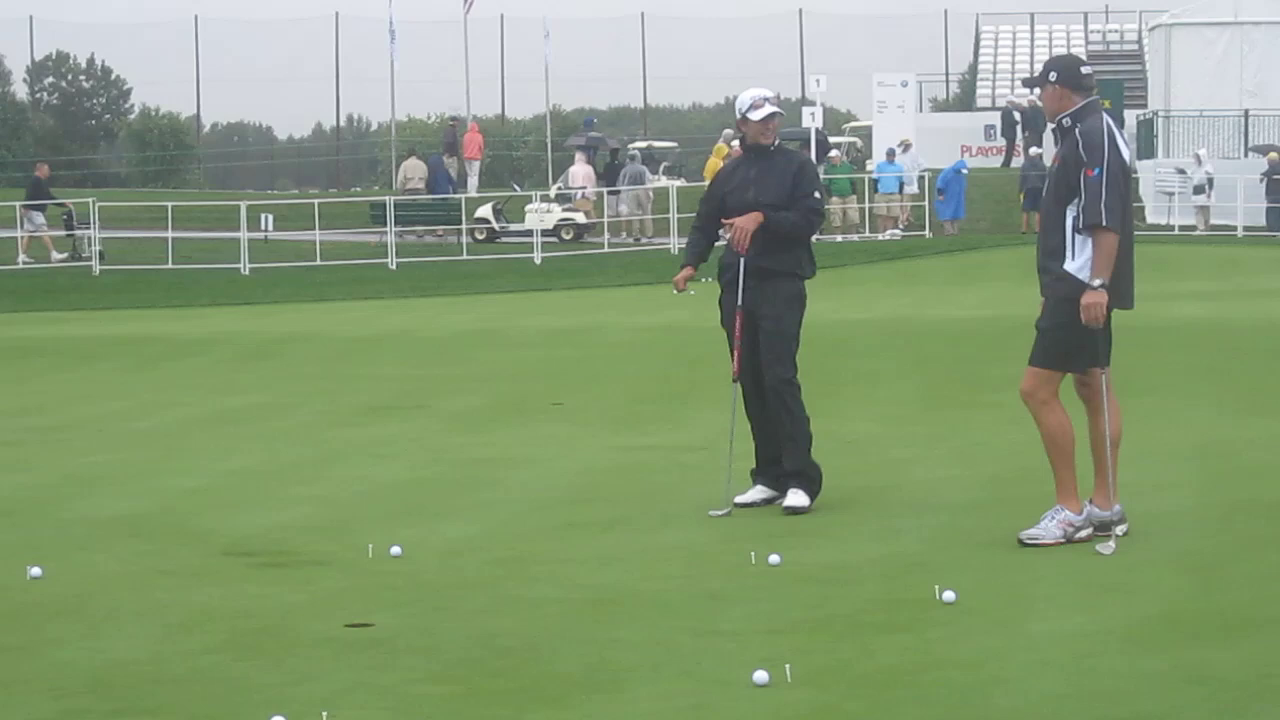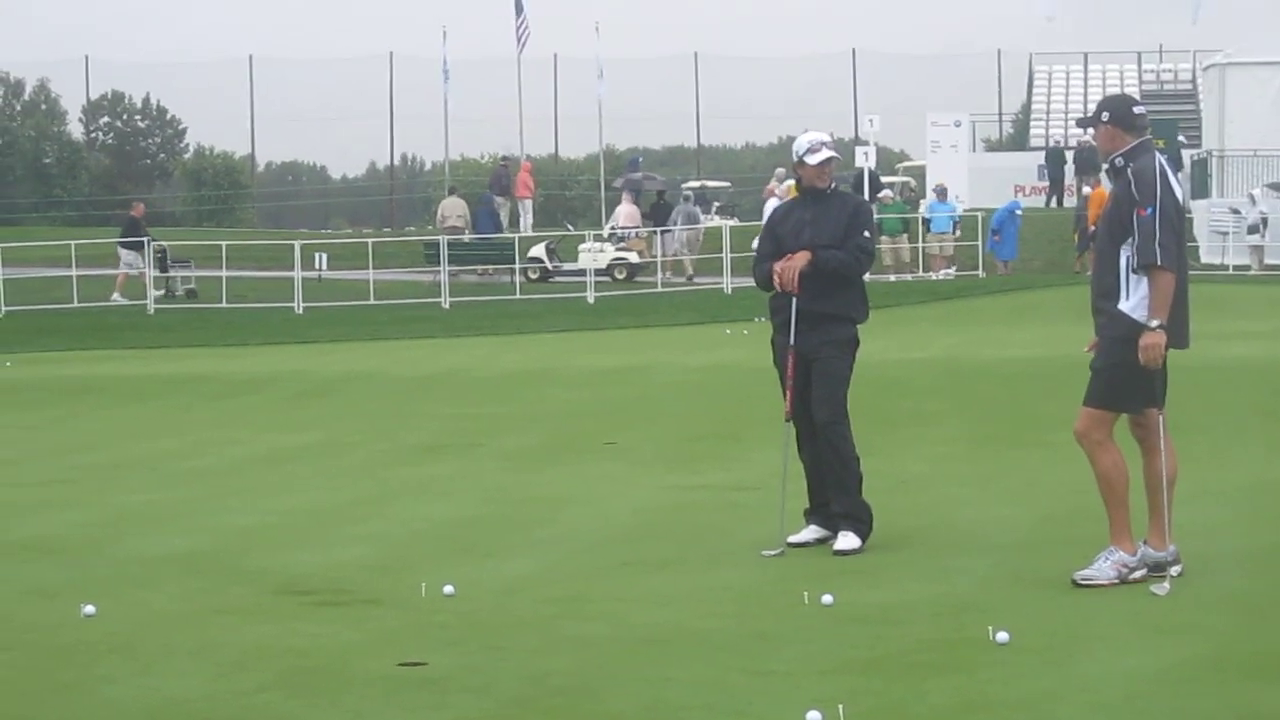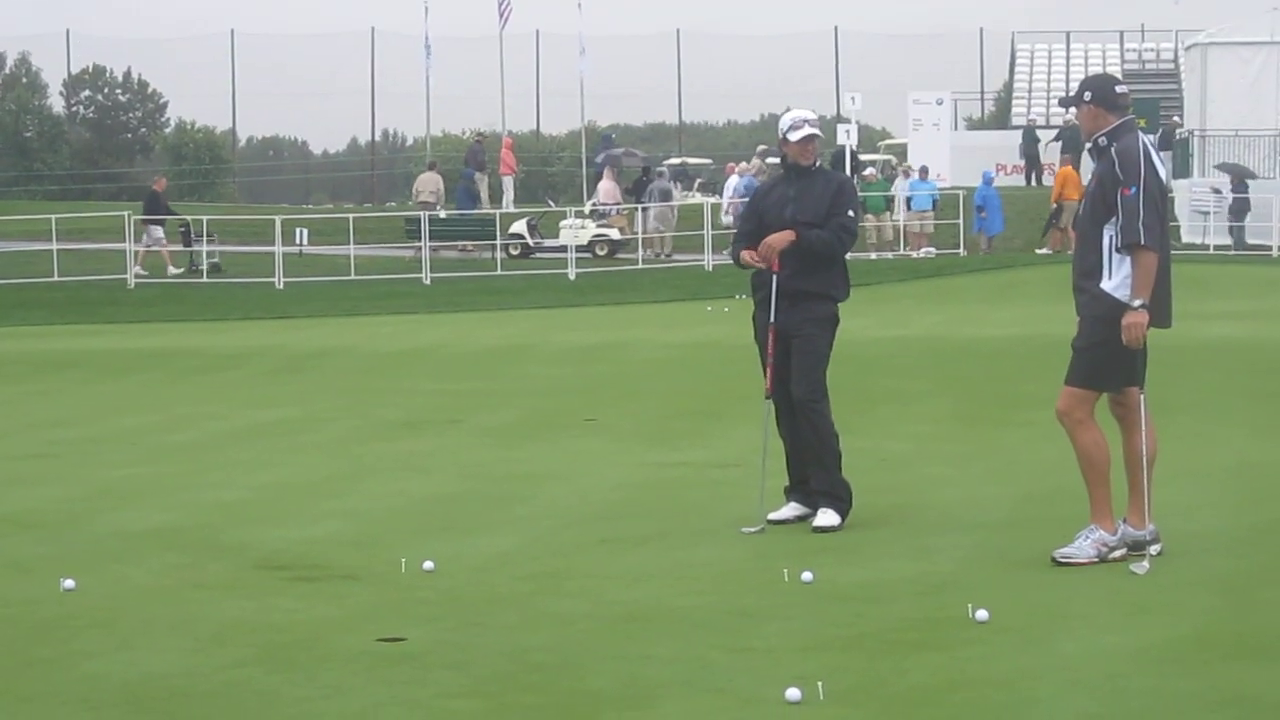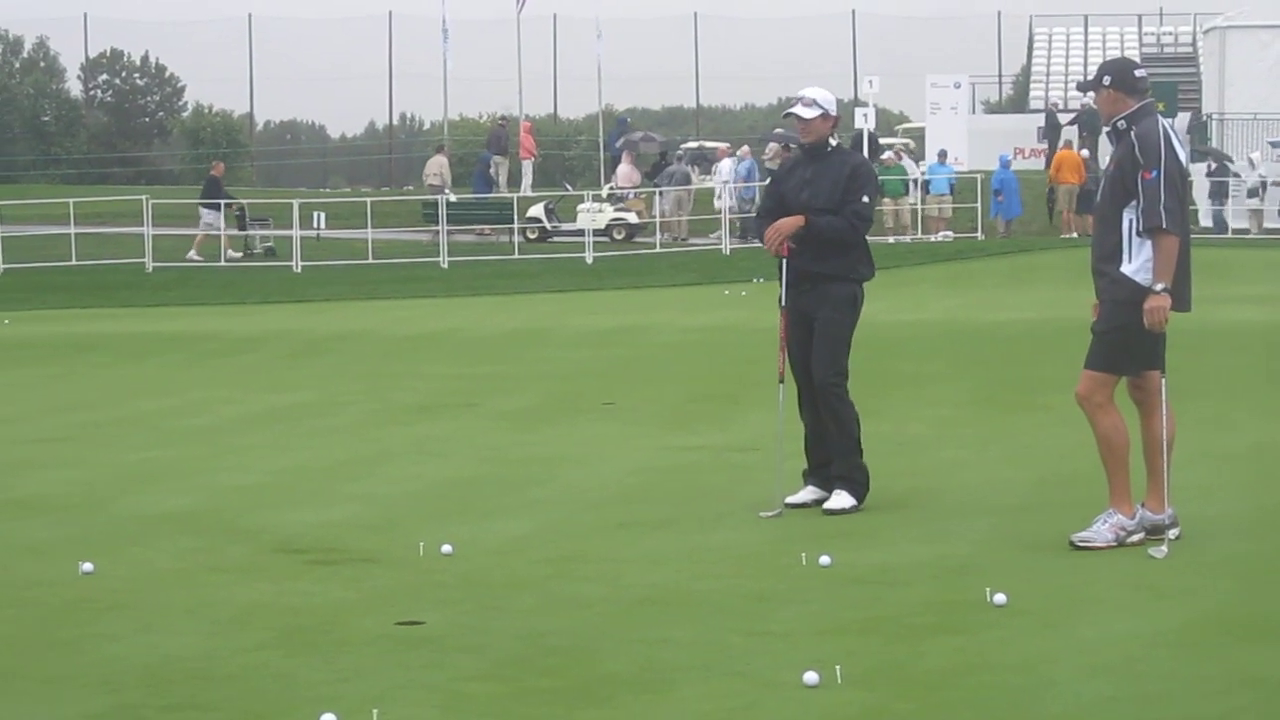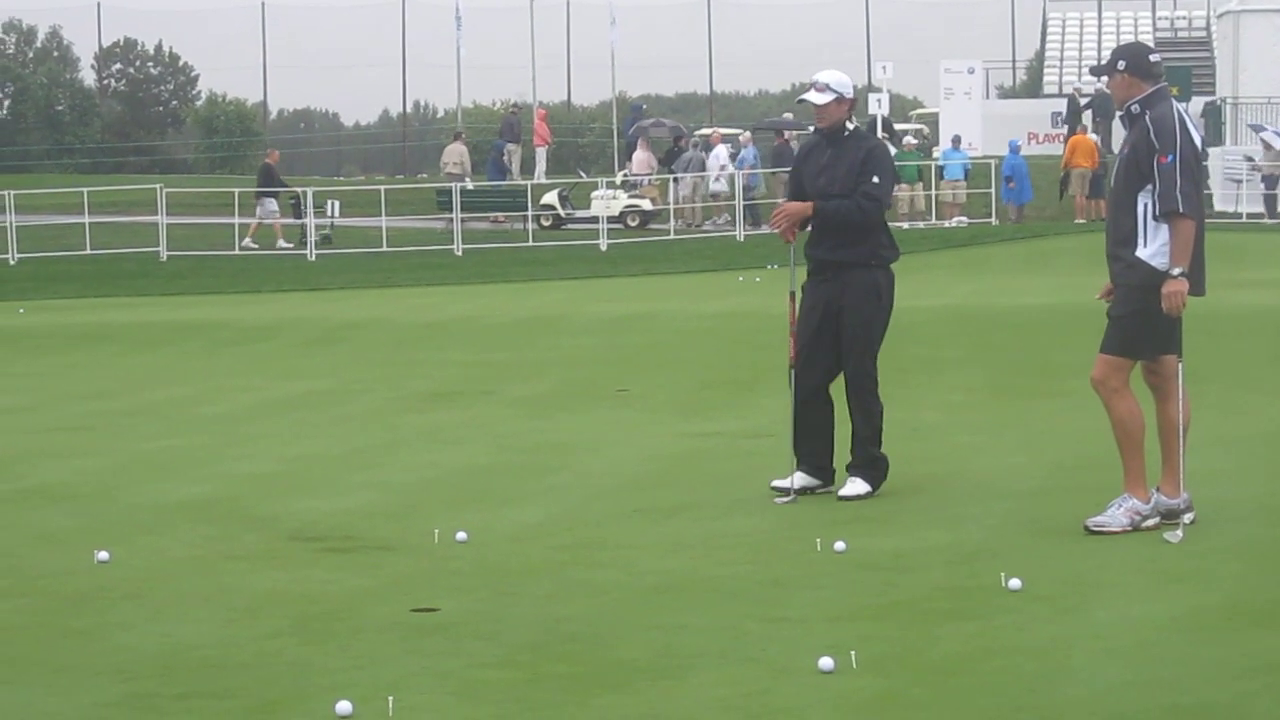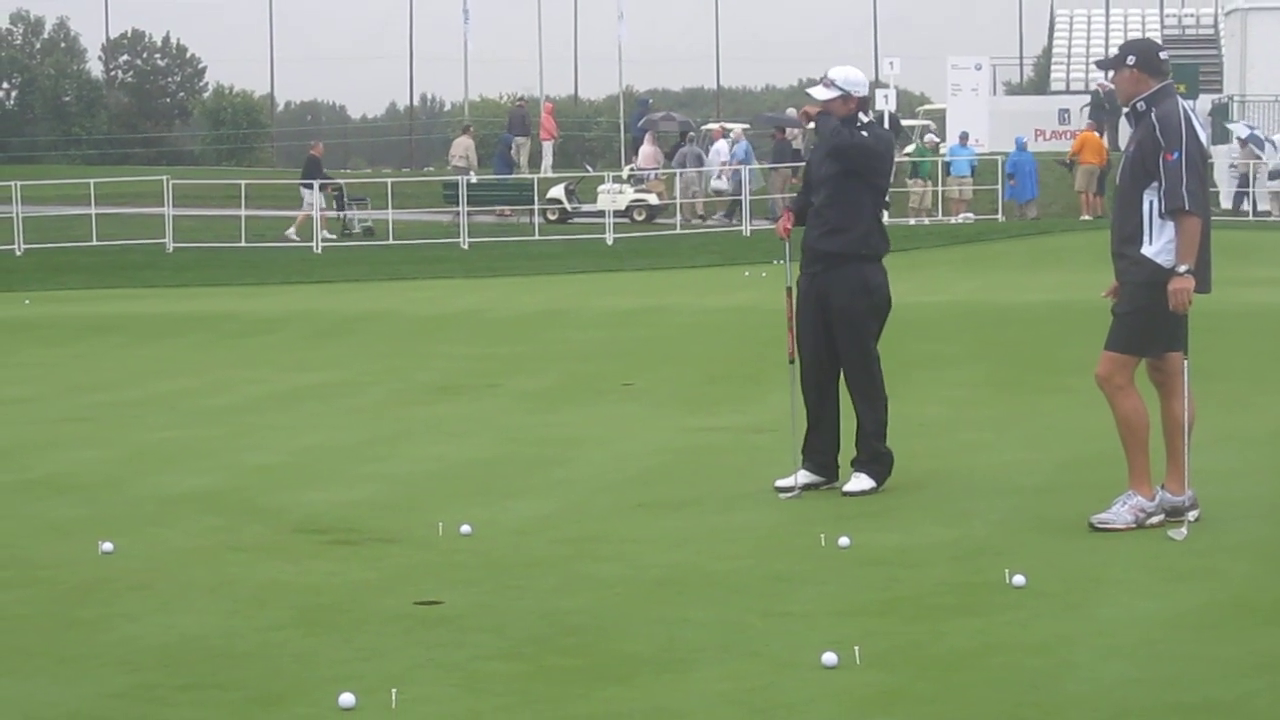
dt=0.7s
person 1, frame 1
left shoulder: (1092, 135)
right shoulder: (1084, 133)
left elbow: (1108, 218)
left wrist: (1098, 284)
left hip: (1082, 286)
right hip: (1077, 284)
left knee: (1037, 389)
right knee: (1092, 388)
left ankle: (1071, 510)
right ankle: (1104, 507)
person 1, frame 2
left shoulder: (1145, 174)
right shoulder: (1137, 172)
left elbow: (1162, 257)
left wrist: (1155, 324)
right wrist: (1111, 326)
left hip: (1138, 326)
right hip: (1131, 325)
left knee: (1092, 429)
right knee: (1147, 428)
left ankle: (1125, 551)
right ankle: (1159, 548)
person 1, frame 3
left shoulder: (1129, 154)
right shoulder: (1119, 152)
left elbow: (1145, 237)
left wrist: (1138, 304)
left hip: (1119, 305)
right hip: (1112, 303)
left knee: (1073, 408)
right knee: (1126, 408)
left ankle: (1105, 530)
right ankle: (1138, 527)
person 1, frame 4
left shoulder: (1148, 138)
right shoulder: (1136, 137)
left elbow: (1166, 221)
left wrist: (1161, 288)
left hip: (1139, 289)
right hip: (1131, 288)
left knee: (1093, 392)
right knee: (1146, 393)
left ankle: (1124, 515)
right ankle: (1156, 512)
person 1, frame 5
left shoulder: (1164, 122)
right shoulder: (1148, 122)
left elbow: (1183, 205)
left wrist: (1178, 273)
right wrist: (1124, 273)
left hip: (1156, 275)
right hip: (1145, 273)
left knee: (1109, 377)
right knee: (1161, 378)
left ankle: (1139, 499)
right ankle: (1171, 496)
person 1, frame 6
left shoulder: (1169, 119)
right shoulder: (1153, 119)
left elbow: (1188, 202)
left wrist: (1184, 269)
right wrist: (1130, 271)
left hip: (1161, 272)
right hip: (1151, 271)
left knee: (1113, 374)
right knee: (1166, 376)
left ankle: (1144, 496)
right ankle: (1176, 494)
person 2, frame 1
left shoulder: (798, 166)
right shoulder: (727, 175)
left elbow: (809, 219)
right elbow: (704, 224)
left wrist: (762, 217)
right wrist: (692, 262)
left hip: (781, 286)
right hip: (736, 289)
left knee: (779, 377)
right knee: (750, 383)
left ankle: (801, 479)
right ankle: (770, 476)
person 2, frame 2
left shoulder: (853, 208)
right shoulder: (782, 215)
left elbow: (859, 259)
right elbow: (760, 272)
left wrist: (812, 257)
right wrist: (775, 269)
left hip: (834, 329)
right hip: (788, 330)
left knee: (830, 419)
right knee: (804, 424)
left ankle: (852, 520)
right ankle: (822, 516)
person 2, frame 3
left shoulder: (837, 186)
right shoulder: (766, 191)
left elbow: (841, 238)
right elbow: (744, 239)
left wrist: (794, 236)
right wrist: (745, 254)
left hip: (815, 307)
right hip: (770, 307)
left knee: (809, 396)
right knee: (784, 400)
left ankle: (832, 498)
right ankle: (802, 494)
person 2, frame 4
left shoulder: (855, 168)
right shoulder: (788, 169)
left elbow: (855, 224)
right elbow: (766, 216)
left wrist: (803, 222)
right wrist: (772, 235)
left hip: (838, 287)
right hip: (797, 287)
left knee: (828, 379)
right knee: (806, 384)
left ankle: (850, 481)
right ankle: (820, 477)
person 2, frame 5
left shoulder: (872, 150)
right shoulder: (808, 151)
left elbow: (868, 208)
right elbow: (797, 199)
left wrist: (812, 207)
right wrist: (789, 218)
left hip: (864, 276)
right hip: (821, 274)
left knee: (860, 374)
right knee: (807, 374)
left ankle: (867, 469)
right ankle: (814, 467)
person 2, frame 6
left shoulder: (876, 141)
right shoulder: (826, 141)
left elbow: (842, 145)
left wrist: (822, 117)
right wrist: (793, 214)
left hip: (856, 271)
right hip: (816, 268)
left knee: (861, 369)
right knee: (815, 370)
left ankle: (872, 464)
right ankle: (819, 463)
